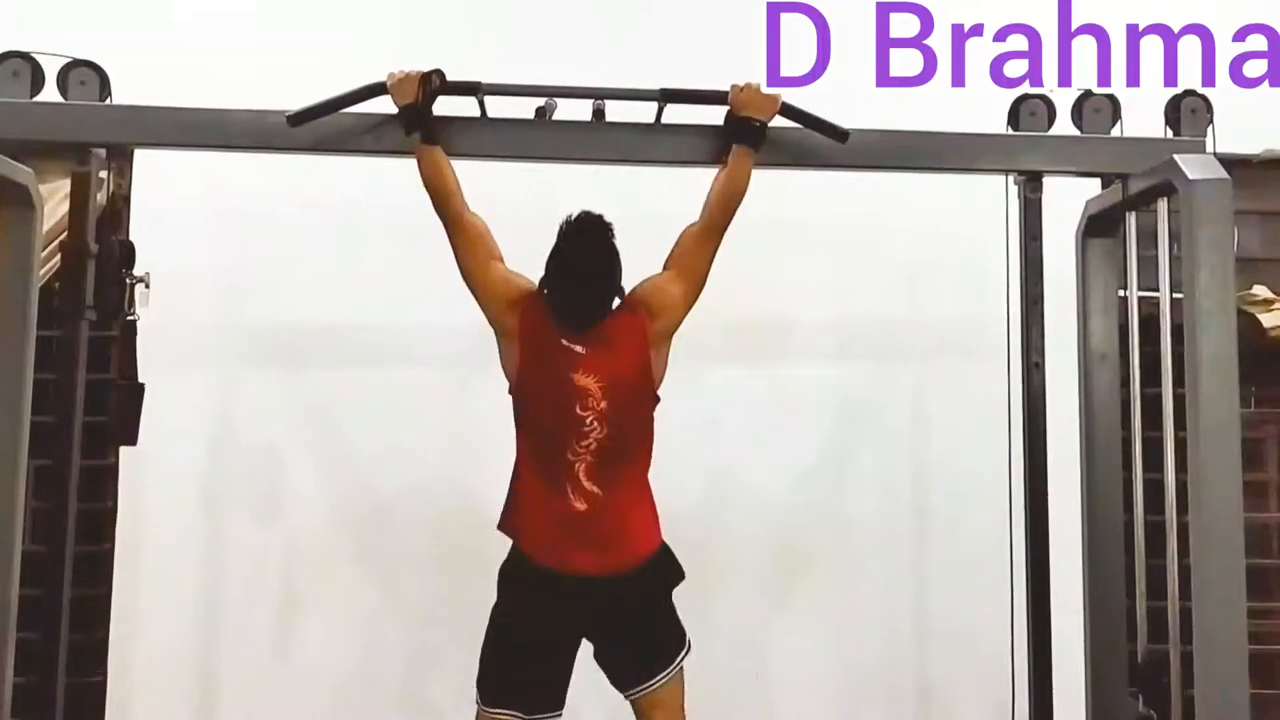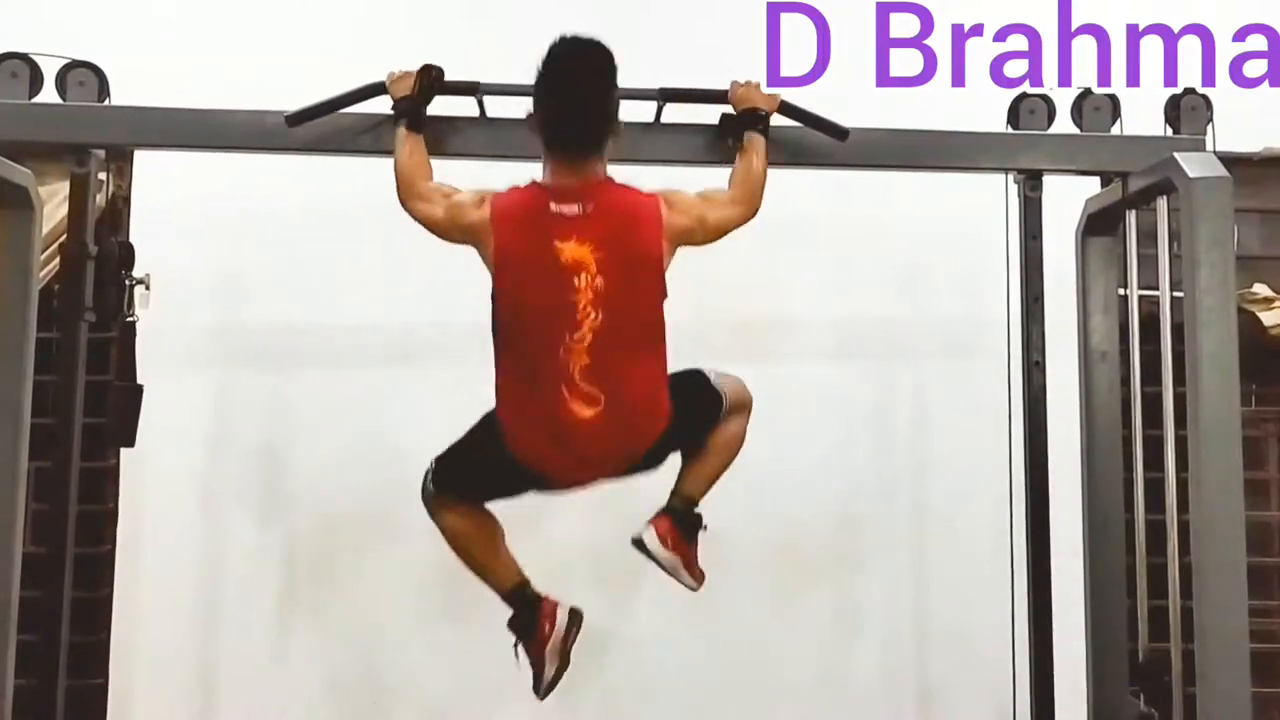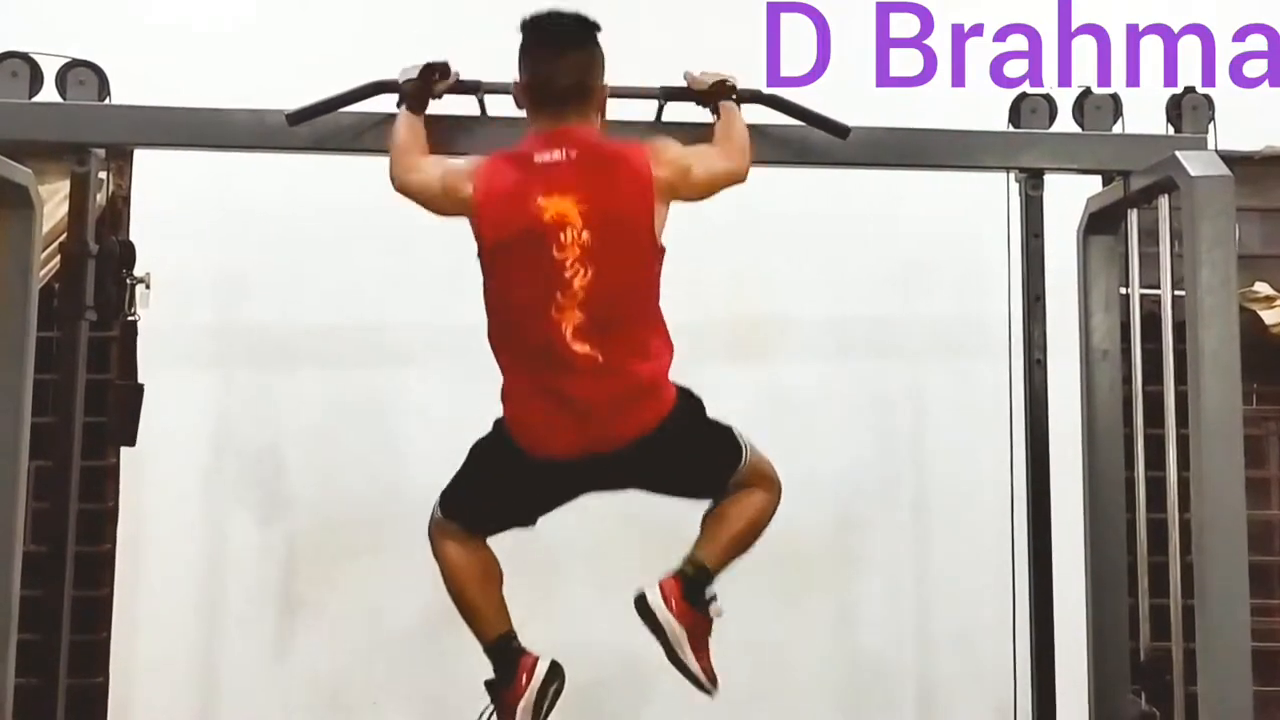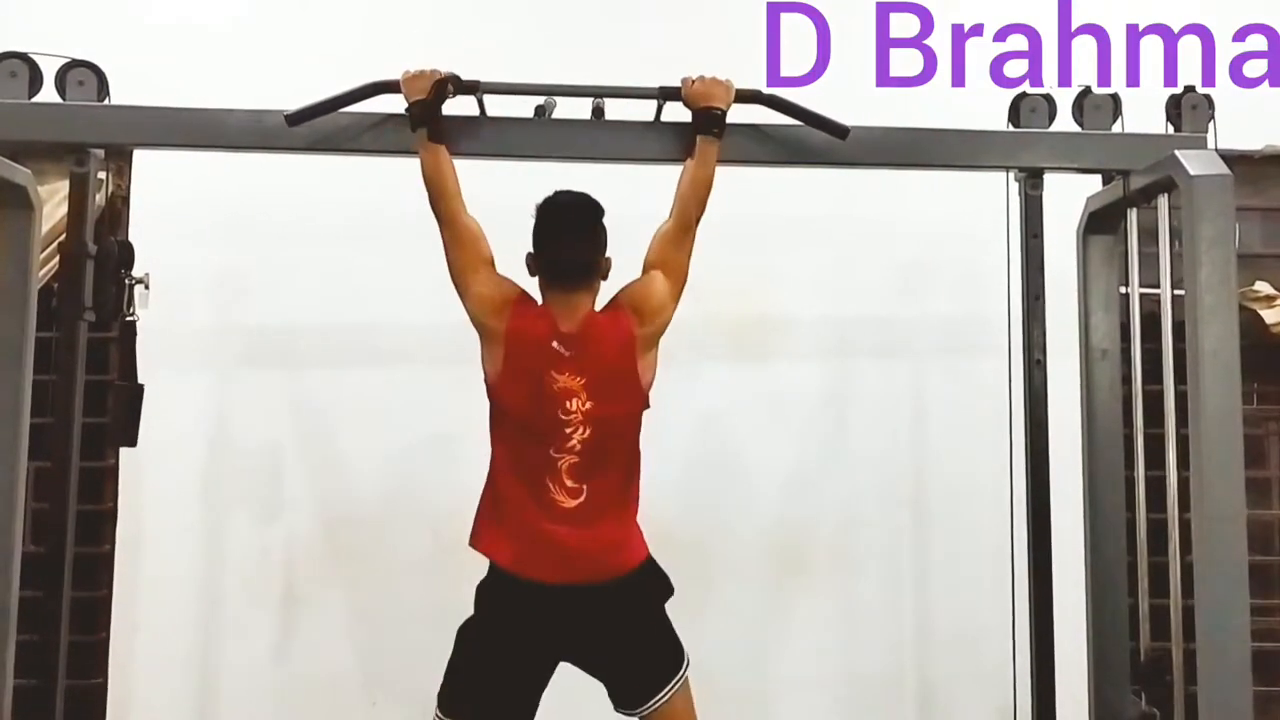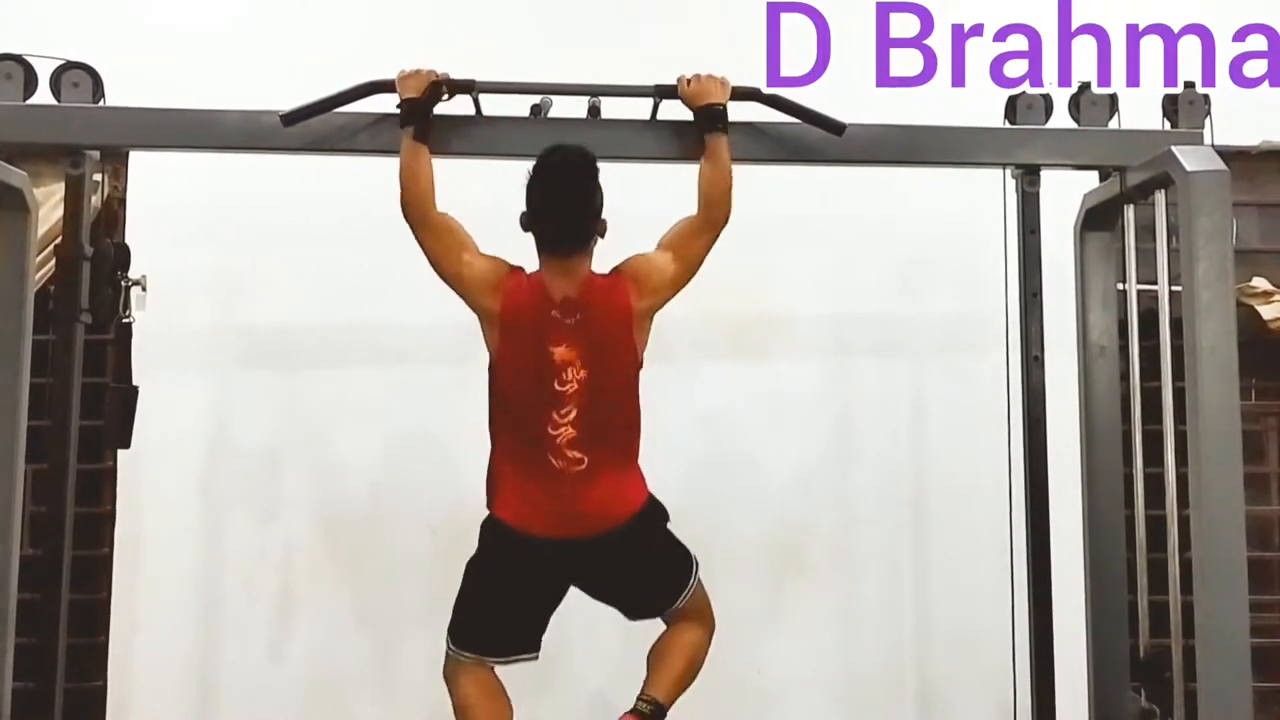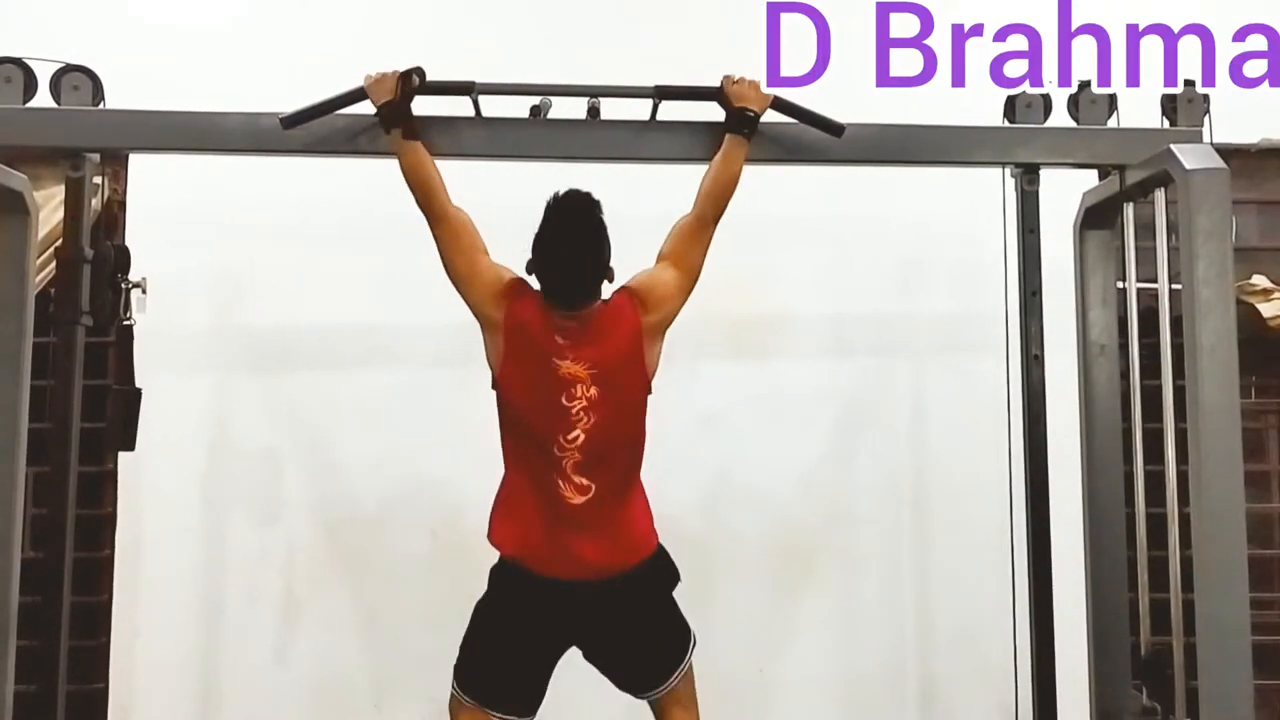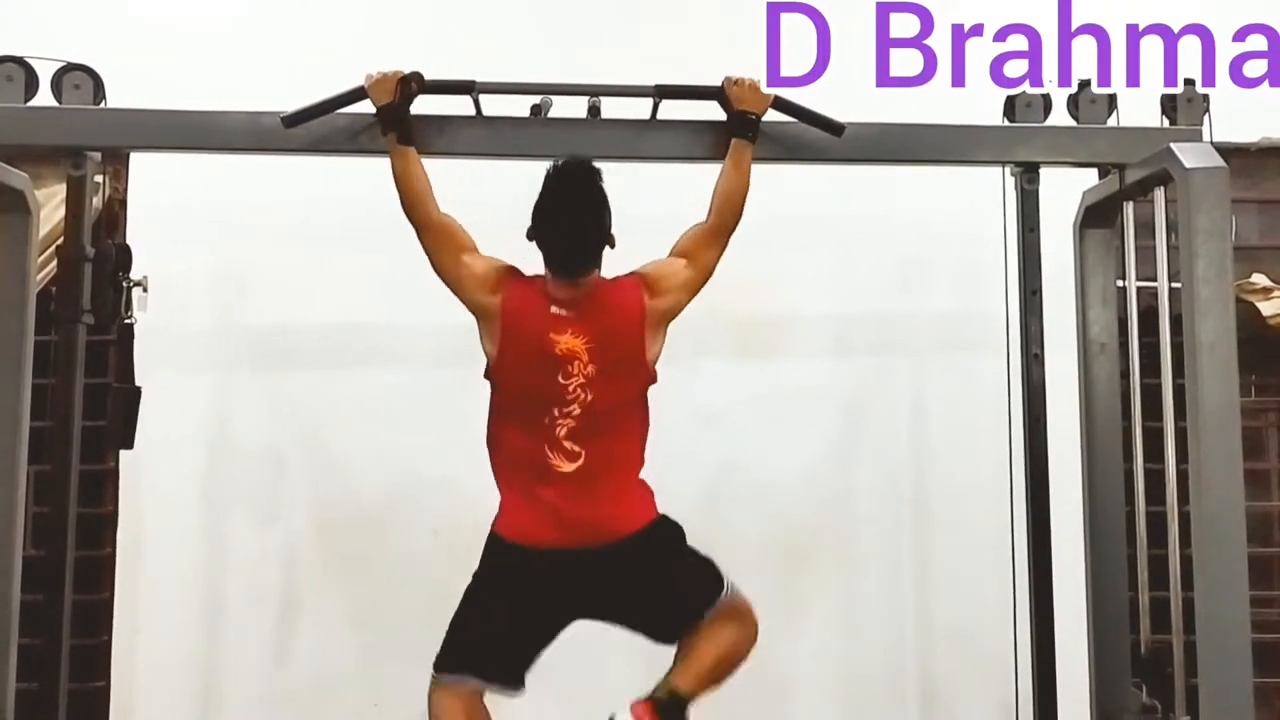
dt=0.4s
person 1, frame 1
left shoulder: (517, 325)
right shoulder: (649, 329)
left elbow: (458, 219)
right elbow: (709, 228)
left wrist: (420, 122)
right wrist: (745, 134)
left hip: (538, 574)
right hip: (631, 571)
person 1, frame 2
left shoulder: (495, 216)
right shoulder: (658, 215)
left elbow: (416, 199)
right elbow: (742, 205)
left wrist: (407, 115)
right wrist: (755, 124)
left hip: (530, 449)
right hip: (636, 427)
left knee: (443, 490)
right knee: (731, 402)
left ankle: (536, 611)
right ankle: (675, 521)
person 1, frame 3
left shoulder: (481, 186)
right shoulder: (645, 172)
left elbow: (405, 169)
right elbow: (734, 161)
left wrist: (415, 98)
right wrist: (723, 98)
left hip: (533, 443)
right hip: (645, 425)
left knee: (451, 532)
right knee: (756, 485)
right ankle: (686, 594)
person 1, frame 4
left shoulder: (501, 327)
right shoulder: (638, 328)
left elbow: (452, 219)
right elbow: (683, 224)
left wrist: (425, 119)
right wrist: (708, 123)
left hip: (518, 588)
right hip: (617, 584)
person 1, frame 5
left shoulder: (495, 296)
right shoulder: (635, 294)
left elbow: (420, 210)
right elbow: (712, 215)
left wrist: (414, 115)
right wrist: (712, 119)
left hip: (520, 535)
right hip: (621, 527)
left knee: (466, 666)
right knee: (695, 618)
person 1, frame 6
left shoulder: (502, 316)
right shoulder: (644, 318)
left elbow: (440, 211)
right elbow: (704, 216)
left wrist: (396, 119)
right wrist: (741, 123)
left hip: (529, 579)
right hip: (627, 575)
person 1, frame 7
left shoulder: (496, 299)
right shoulder: (647, 301)
left elbow: (423, 214)
right elbow: (721, 225)
left wrist: (395, 122)
right wrist: (743, 129)
left hip: (522, 551)
right hip: (628, 543)
right knee: (734, 624)
